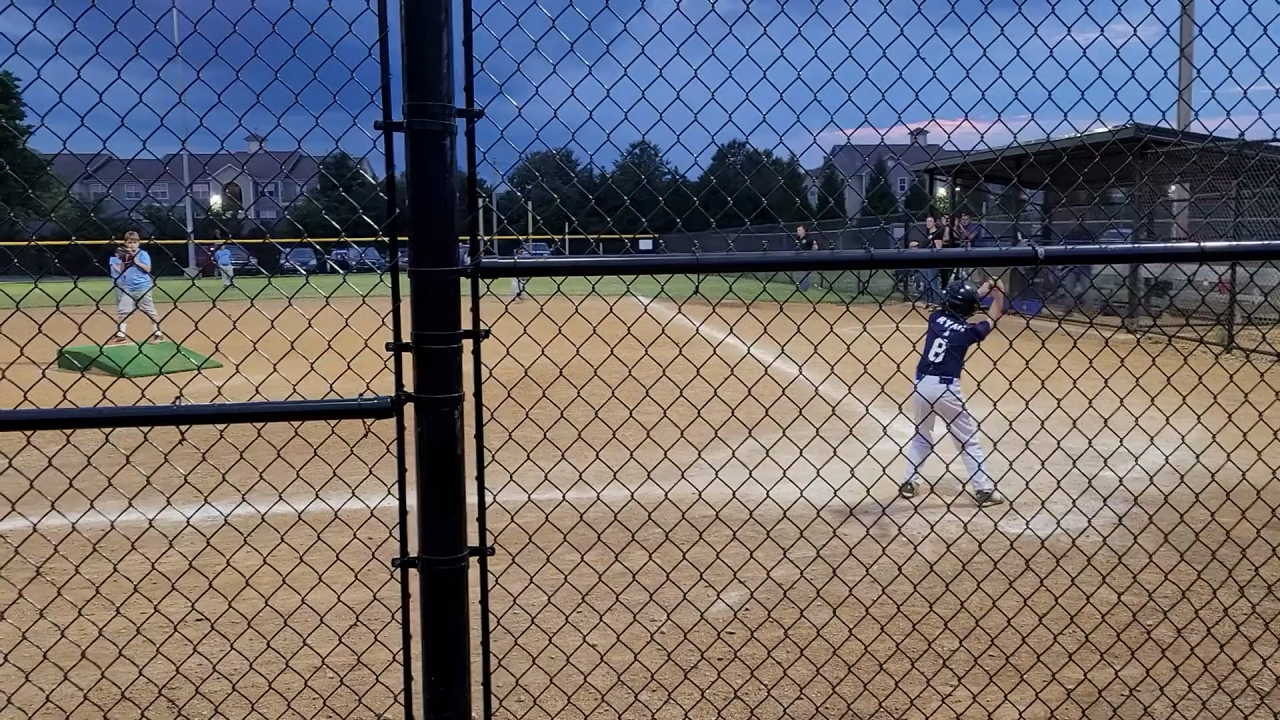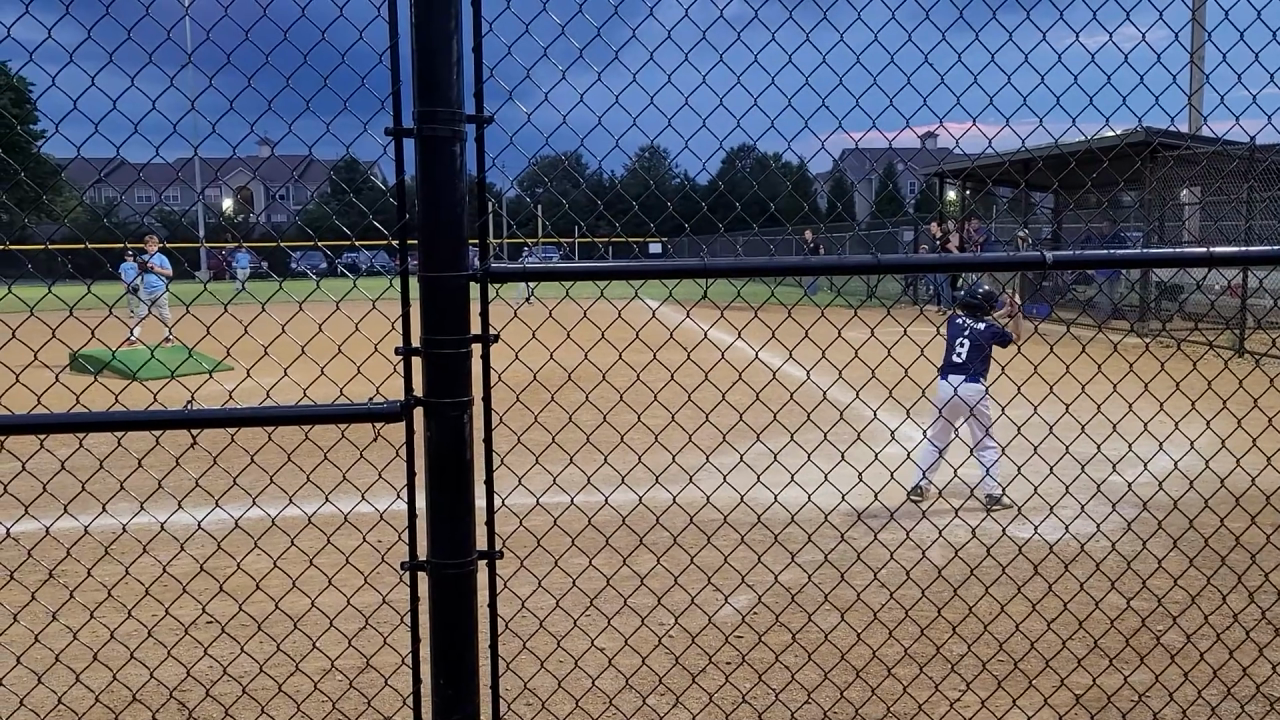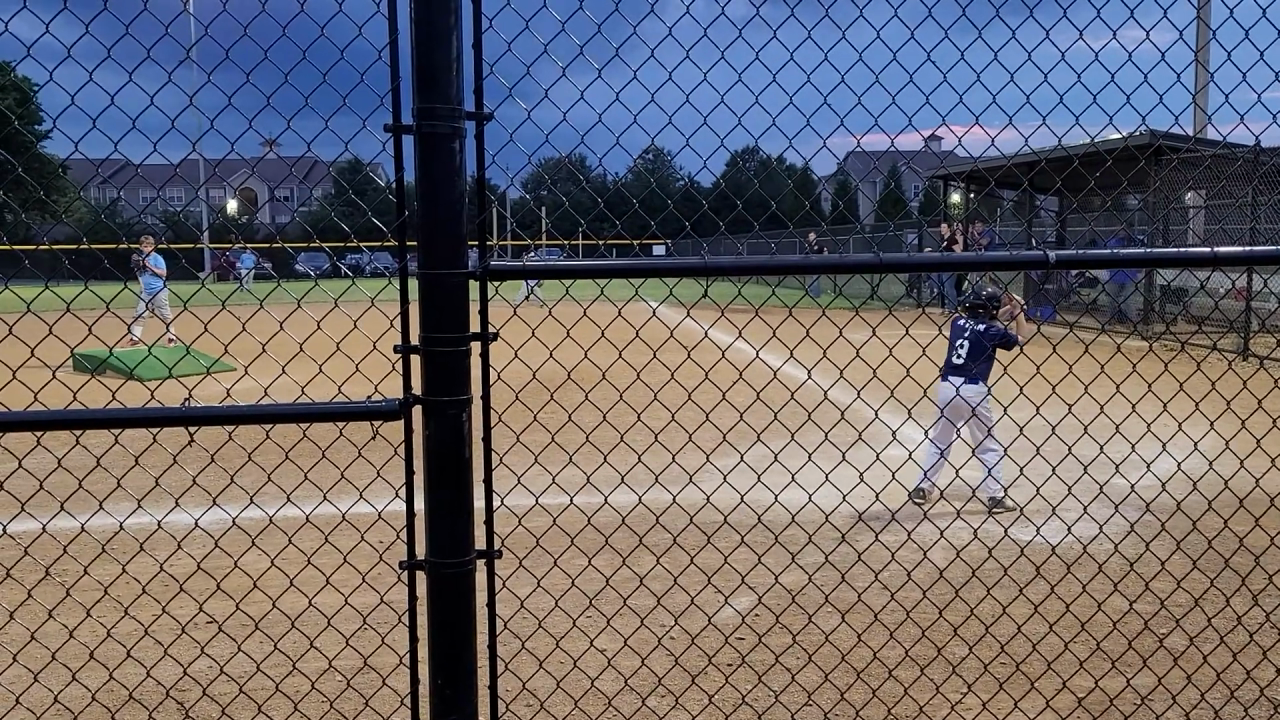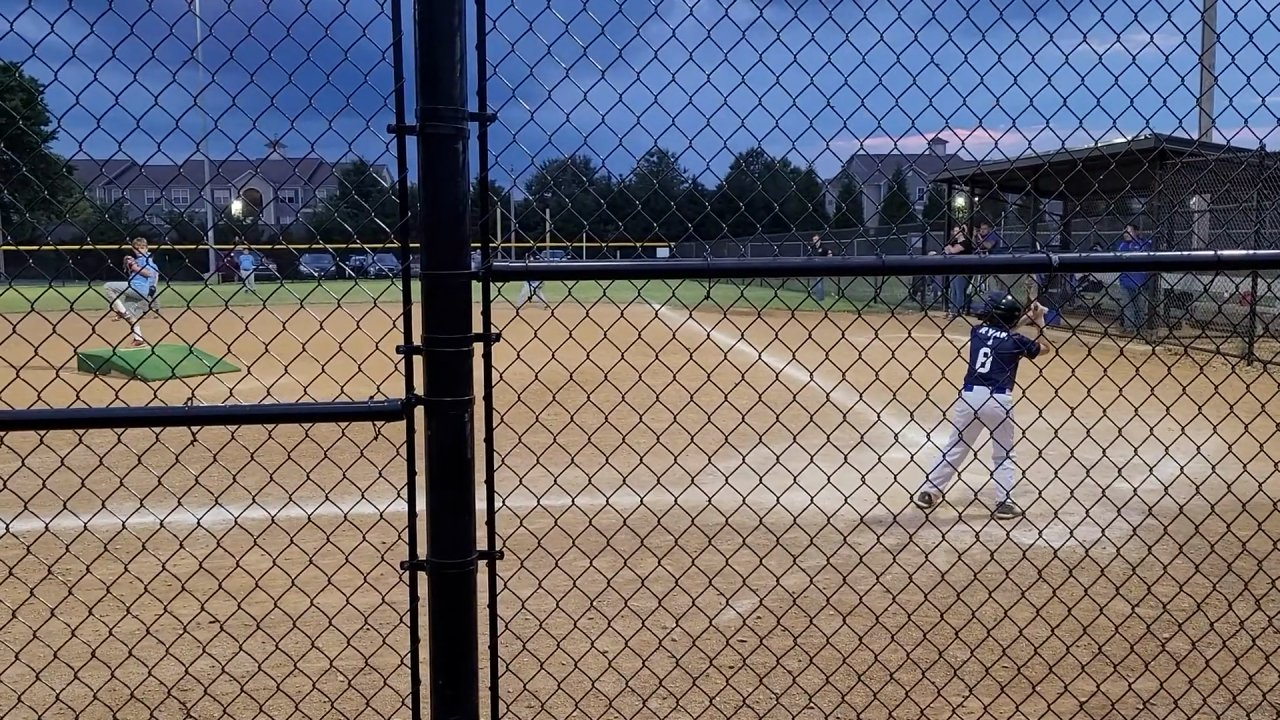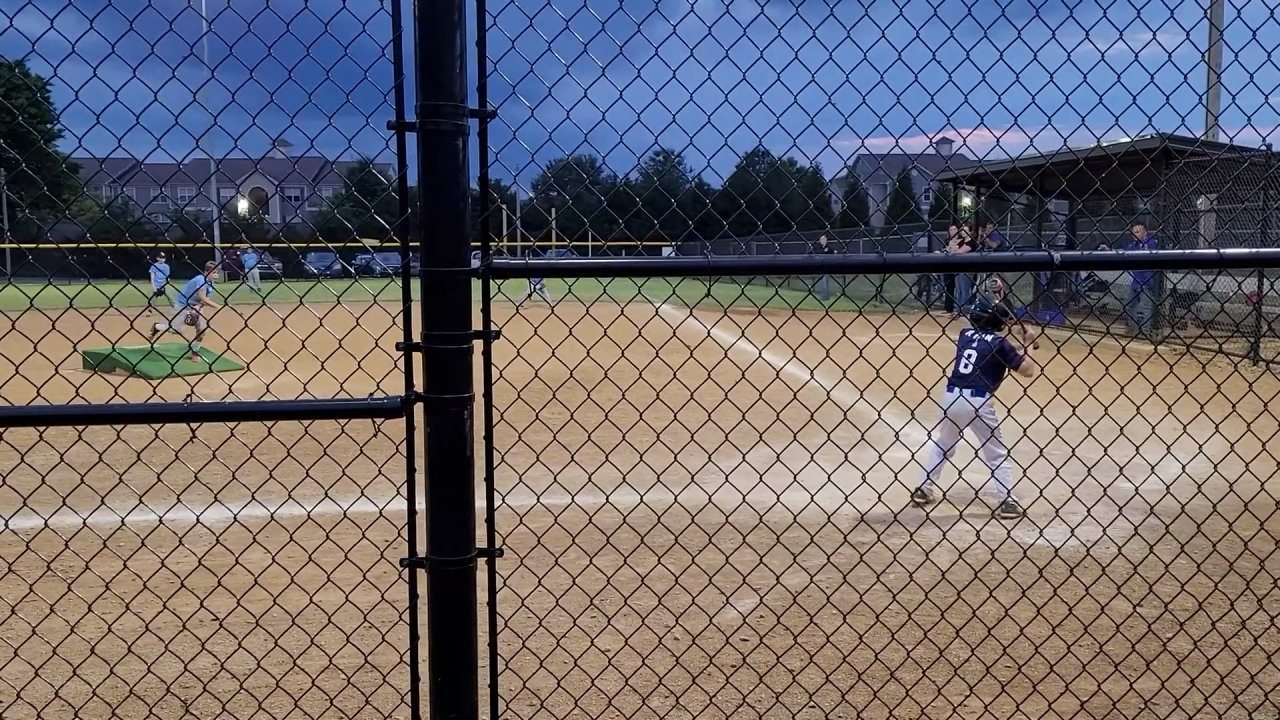
dt=1s
person 1, frame 1
left shoulder: (936, 318)
right shoulder: (969, 331)
left elbow: (954, 305)
right elbow: (992, 319)
left wrist: (981, 291)
right wrist: (999, 293)
left hip: (922, 384)
right hip: (946, 388)
left knee: (920, 436)
right knee: (969, 440)
left ankle: (908, 483)
right ankle: (984, 490)
person 1, frame 2
left shoulder: (954, 320)
right shoulder: (990, 330)
right elbow: (1016, 337)
left wrist: (1005, 311)
right wrist: (1016, 310)
left hip: (946, 385)
right hip: (973, 388)
left knee: (935, 439)
right knee: (986, 444)
left ankle: (920, 487)
right ankle: (993, 495)
person 1, frame 3
left shoulder: (957, 322)
right shoulder: (992, 331)
right elbow: (1023, 339)
left wrist: (1008, 310)
right wrist: (1019, 311)
left hip: (947, 385)
right hip: (973, 390)
left knee: (939, 441)
right knee: (988, 446)
left ankle: (922, 489)
right ankle: (995, 497)
person 1, frame 4
left shoulder: (977, 331)
right shoulder: (1014, 340)
right elbow: (1044, 348)
left wrist: (1026, 318)
right wrist: (1039, 320)
left hip: (969, 395)
right hip: (997, 399)
left knee: (955, 448)
right knee: (1003, 453)
left ankle: (928, 492)
right ankle: (1005, 503)
person 1, frame 5
left shoulder: (965, 334)
right shoulder: (1000, 343)
right elbow: (1028, 371)
left wrist: (1015, 340)
right wrist: (1027, 344)
left hip: (951, 396)
right hip: (977, 401)
left knee: (941, 445)
right knee: (997, 453)
left ankle: (923, 489)
right ankle: (1007, 502)
